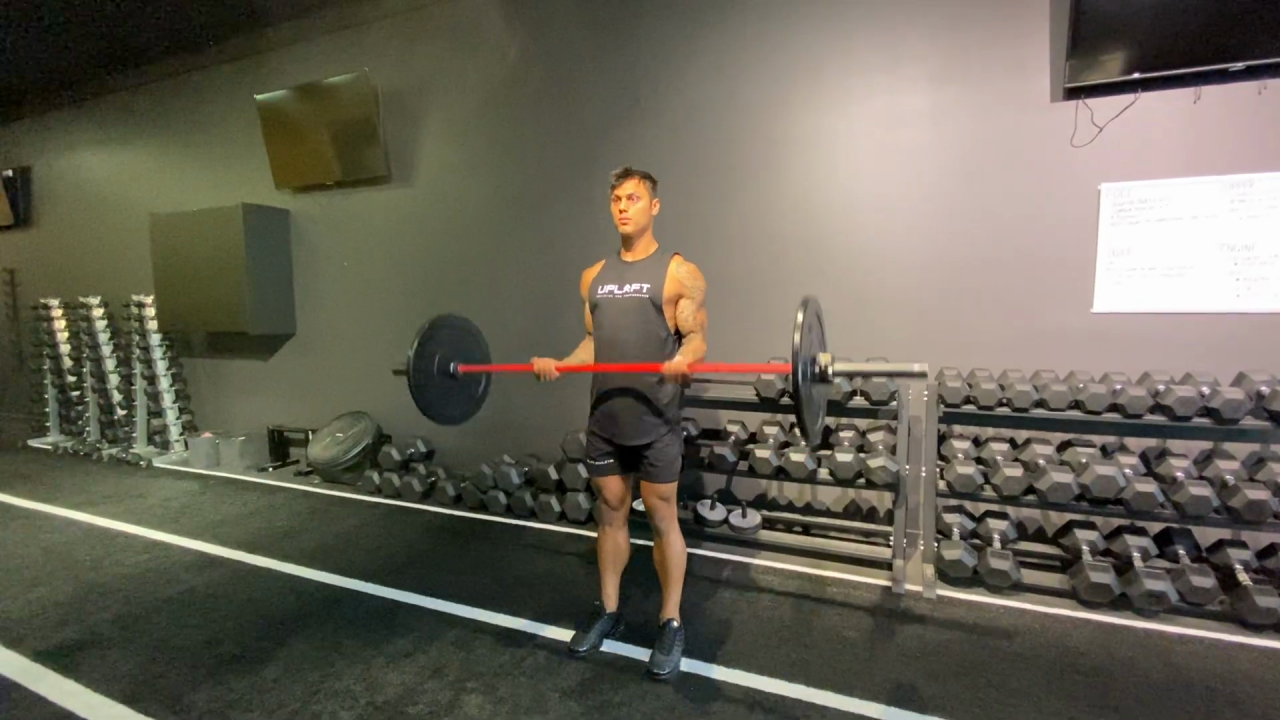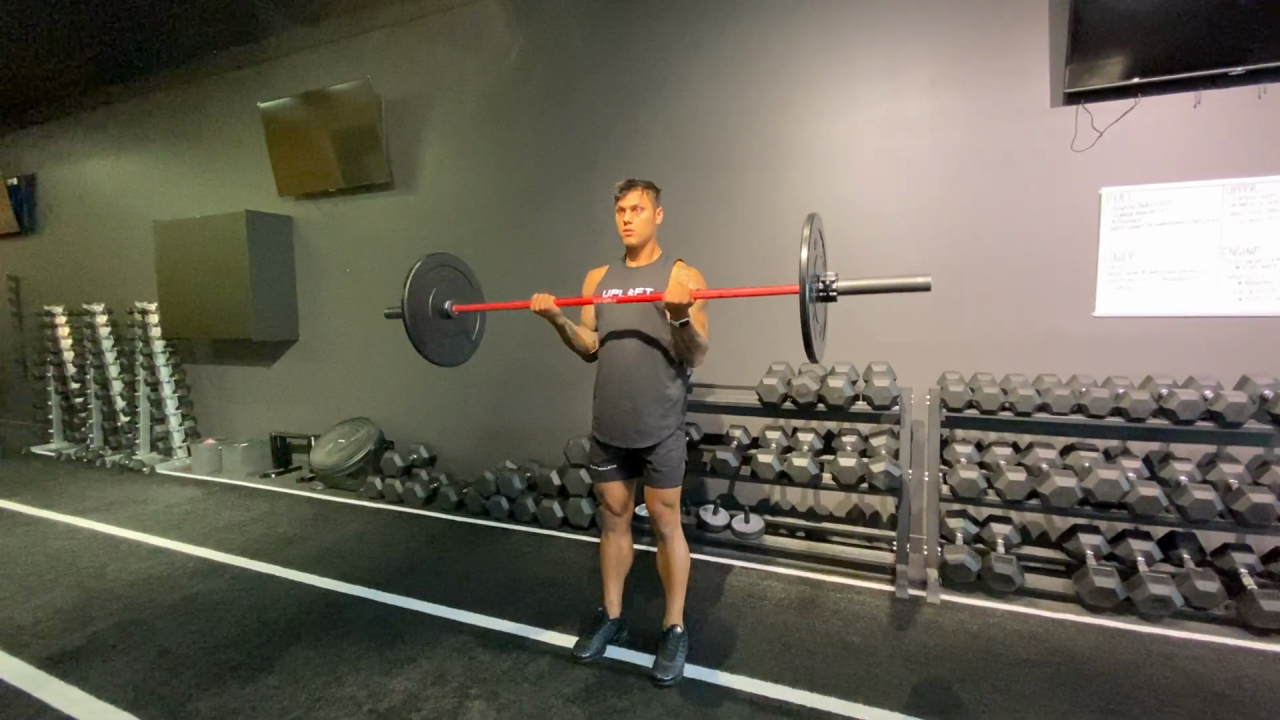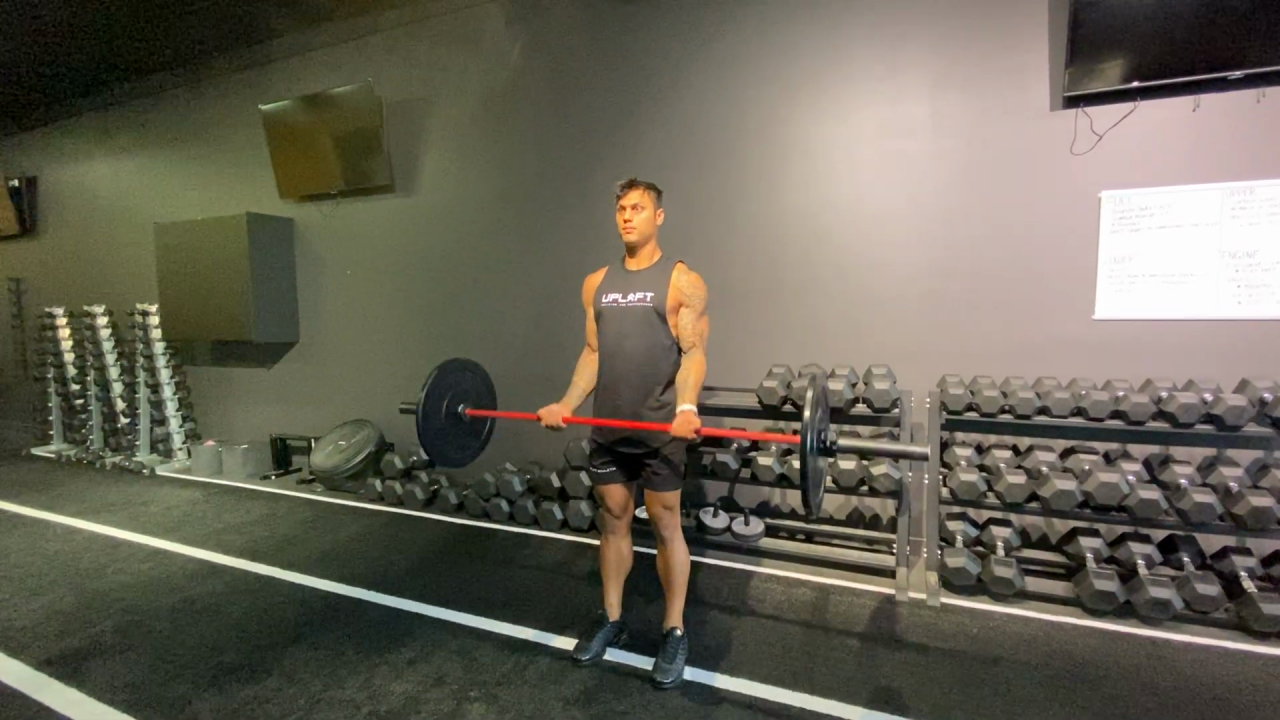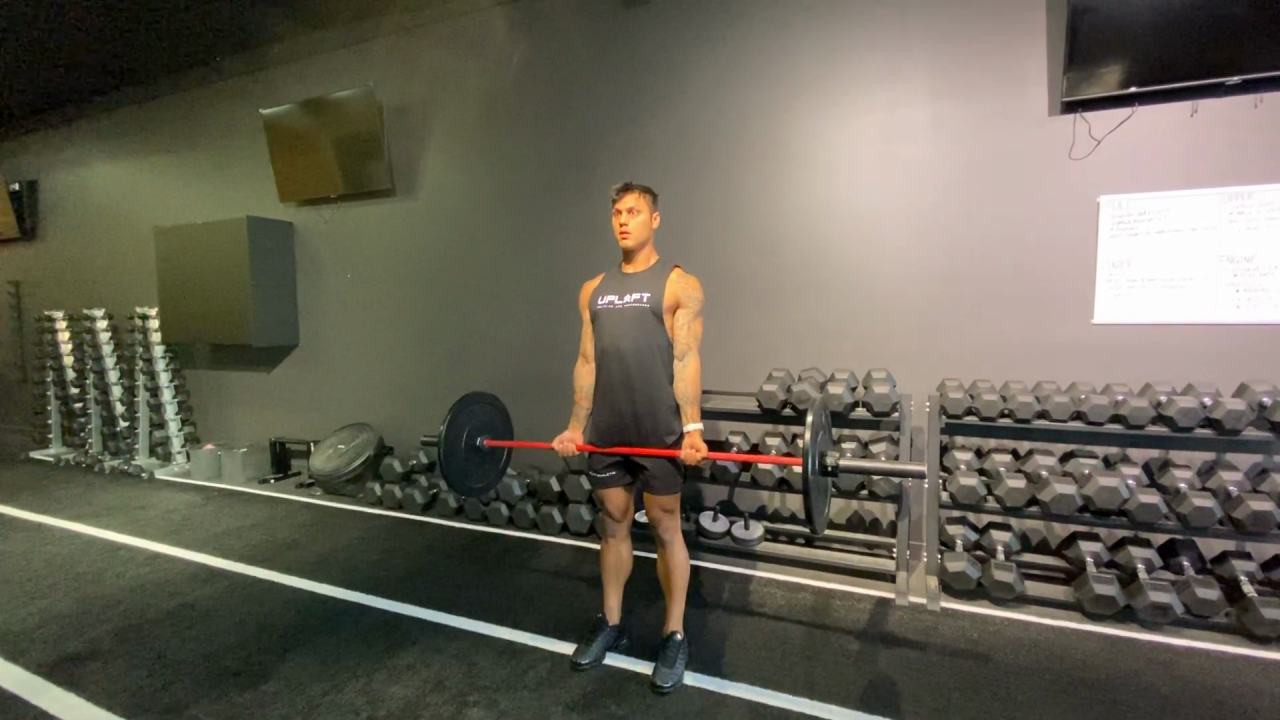
dt=1s
person 1, frame 1
left shoulder: (679, 272)
right shoulder: (594, 276)
left elbow: (696, 339)
left wrist: (683, 362)
right wrist: (561, 364)
left hip: (656, 420)
right hip: (604, 417)
left knee: (662, 519)
right knee: (610, 514)
left ankle: (671, 623)
right ankle: (608, 611)
person 1, frame 2
left shoulder: (681, 275)
right shoulder: (597, 278)
left elbow: (696, 356)
right elbow: (591, 348)
left wrist: (681, 316)
right wrist: (558, 319)
left hip: (659, 425)
right hip: (608, 422)
left knee: (665, 523)
right knee: (613, 518)
left ankle: (674, 629)
right ankle: (611, 616)
person 1, frame 3
left shoulder: (683, 281)
right shoulder: (596, 283)
left elbow: (694, 353)
right elbow: (593, 352)
left wrist: (687, 408)
right wrist: (566, 404)
left hip: (660, 431)
right hip: (607, 428)
left knee: (665, 527)
right knee: (612, 522)
left ankle: (674, 631)
right ankle: (611, 619)
person 1, frame 4
left shoulder: (680, 284)
right shoulder: (593, 290)
left elbow: (687, 360)
right elbow: (587, 362)
left wrist: (692, 428)
right wrist: (575, 426)
left hip: (658, 433)
right hip: (605, 432)
left knee: (666, 529)
right knee: (613, 526)
left ankle: (675, 636)
right ankle: (610, 623)
